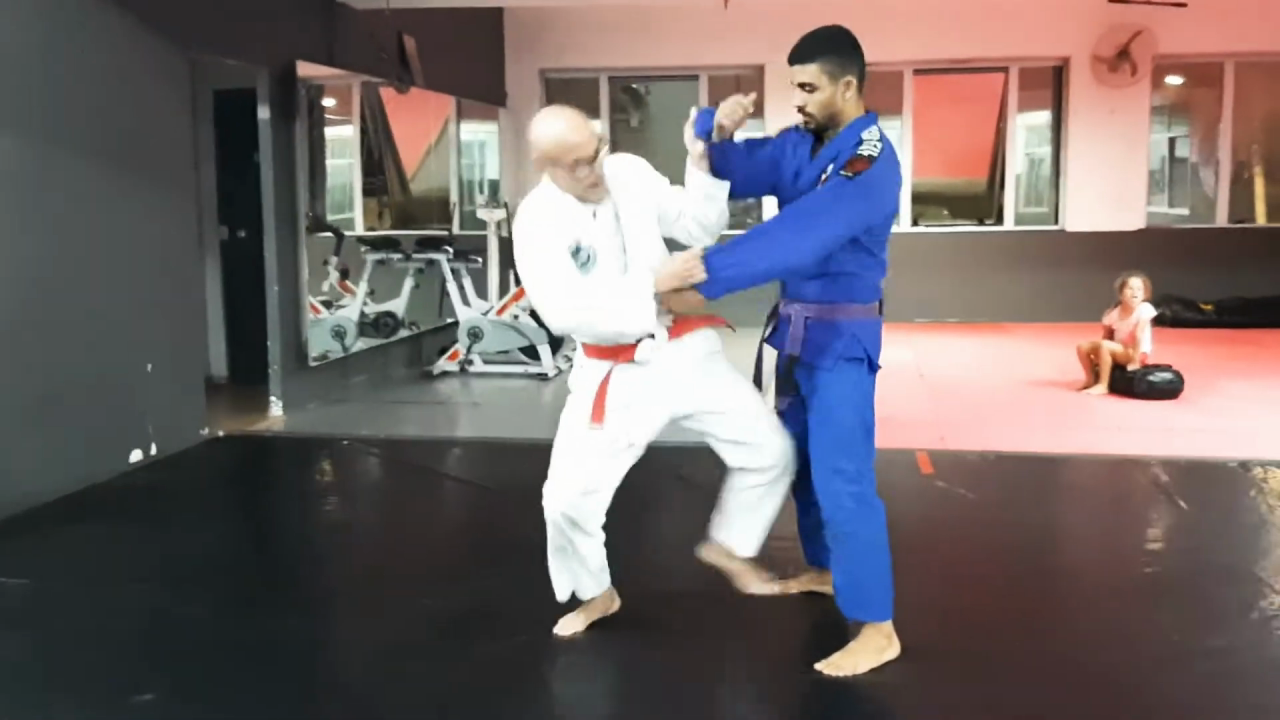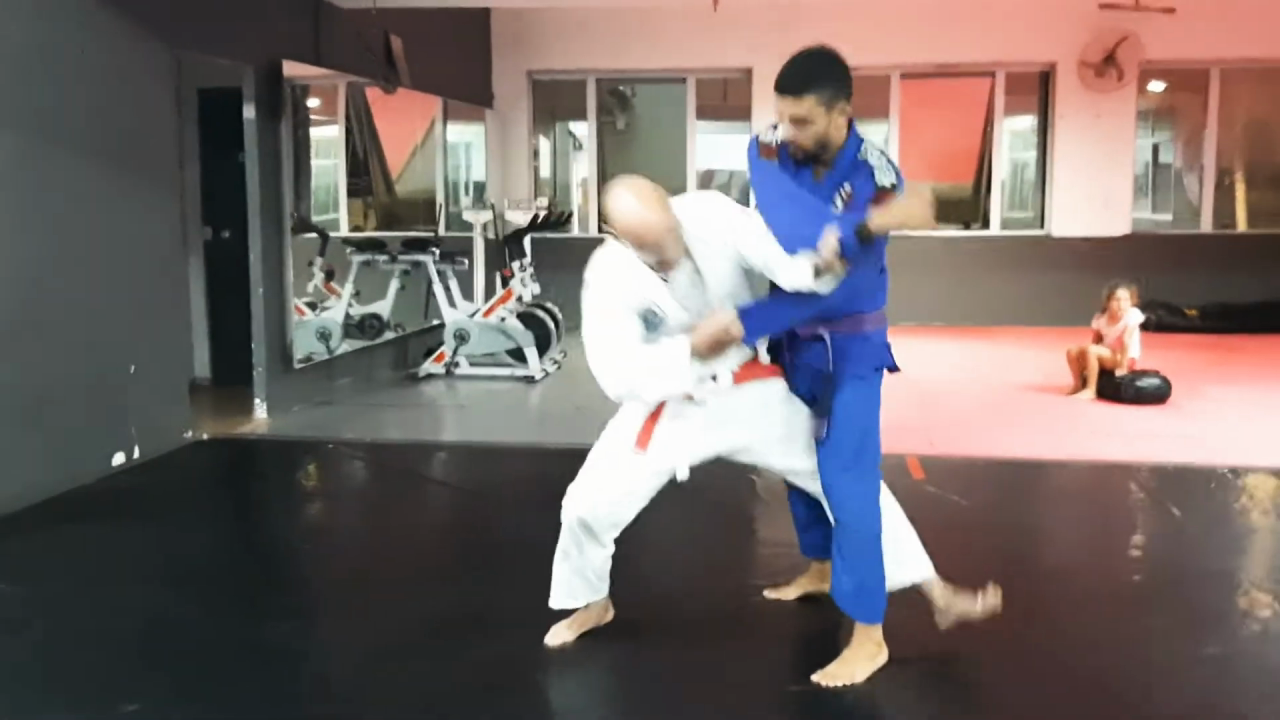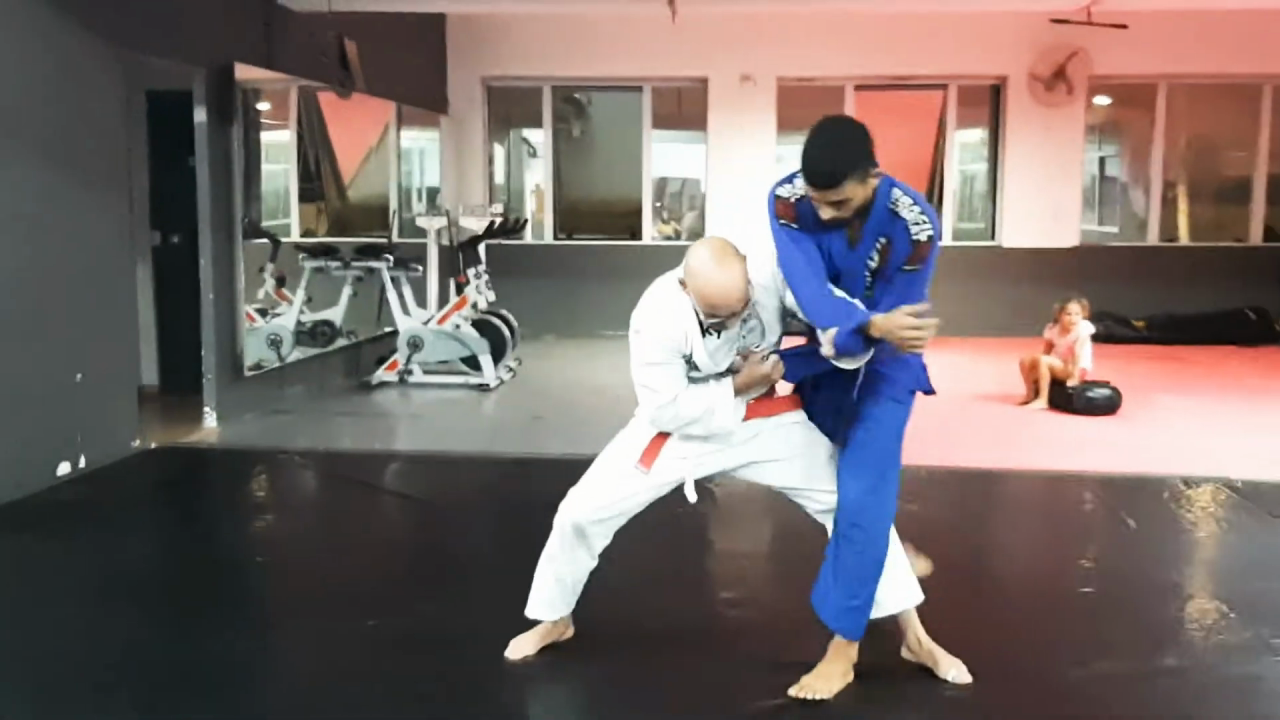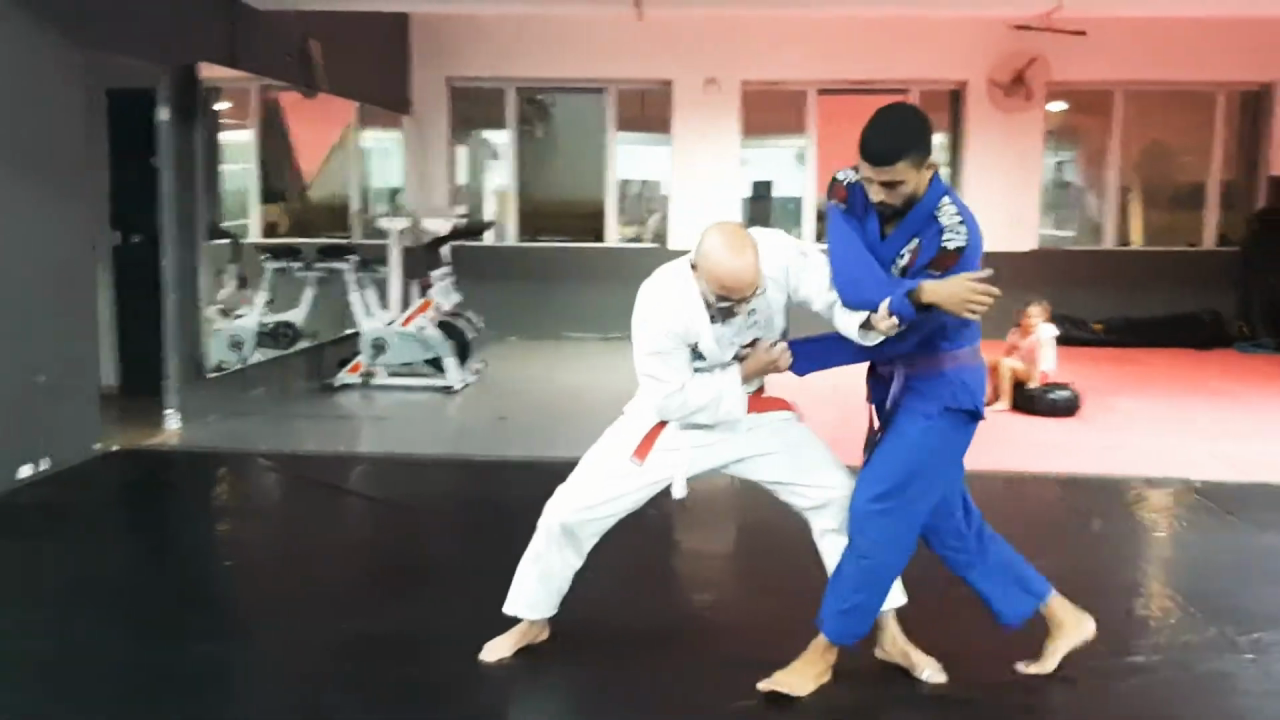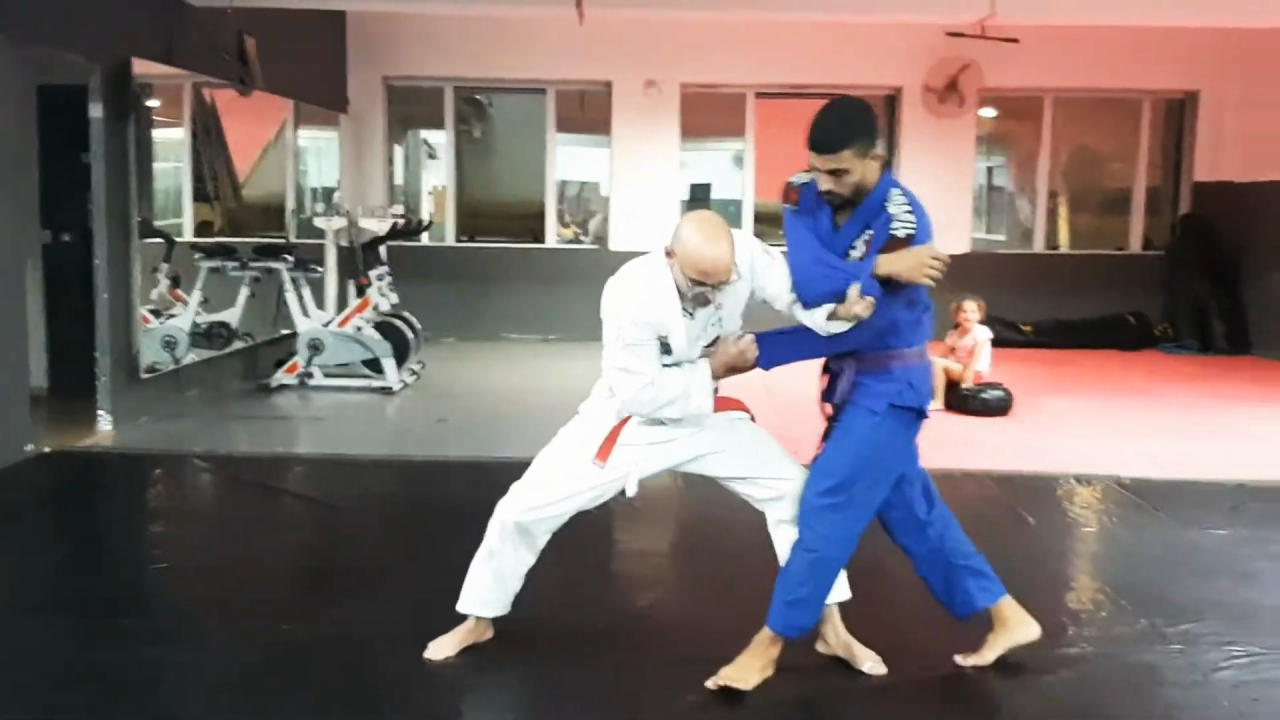
dt=0.3s
person 1, frame 1
left shoulder: (871, 163)
right shoulder: (802, 142)
left elbow: (798, 240)
right elbow: (736, 172)
left wrist: (701, 272)
right wrist: (719, 127)
left hip: (841, 337)
right hip: (796, 330)
left knee: (842, 478)
right knee: (802, 462)
left ankle: (877, 630)
right ankle: (824, 567)
person 1, frame 2
left shoulder: (878, 178)
right shoulder: (769, 153)
left elbow: (834, 284)
right elbow: (795, 232)
left wrist: (744, 324)
right wrist: (865, 222)
left hip: (847, 345)
right hip: (791, 339)
left knee: (846, 476)
left ankle: (868, 635)
right ankle: (825, 566)
person 1, frame 3
left shoulder: (914, 228)
right shoulder: (789, 203)
left elbow: (869, 343)
right elbow: (814, 297)
left wrist: (778, 371)
right wrist: (870, 323)
left hip: (882, 371)
right hip: (824, 364)
left knee: (861, 499)
left ankle: (842, 653)
right ankle: (887, 566)
person 1, frame 4
left shoulder: (953, 235)
right shoulder: (848, 191)
left elbow: (891, 337)
right elbow: (854, 287)
left wrist: (791, 356)
right wrist: (921, 295)
left hip: (938, 387)
right hip: (893, 381)
left knee: (878, 511)
right knee: (942, 517)
left ankle: (825, 651)
right ankle: (1059, 615)
person 1, frame 5
left shoulder: (903, 223)
right shoulder: (808, 197)
left elbow: (855, 328)
right elbow: (811, 286)
left wrist: (758, 351)
right wrist: (874, 270)
left hip: (888, 382)
right hip: (857, 379)
left knee: (828, 507)
right knee: (908, 507)
left ankle: (769, 644)
right ankle: (1007, 615)
person 2, frame 1
left shoulder: (630, 174)
right shoulder: (535, 222)
left elbow: (701, 229)
right elbow: (565, 308)
left wrist: (701, 162)
right wrist: (653, 284)
left hip: (684, 351)
right hip: (613, 373)
left knee: (769, 449)
right knee: (571, 499)
left ankle: (727, 547)
right ankle: (596, 594)
person 2, frame 2
left shoulder: (709, 214)
right shoulder: (608, 277)
left elbow: (787, 264)
right elbow: (621, 377)
left wrist: (822, 261)
right wrist: (693, 348)
left hip: (746, 391)
right hip: (669, 402)
right knee: (590, 504)
left ankle: (934, 592)
right ankle: (592, 604)
person 2, frame 3
left shoulder: (769, 266)
right shoulder: (657, 317)
right elbow: (667, 411)
right wrist: (738, 384)
left hip: (762, 416)
right hip: (680, 425)
right knee: (586, 511)
left ankle: (913, 635)
right ankle: (552, 620)
person 2, frame 4
left shoulder: (776, 253)
right shoulder: (661, 302)
left elbow: (837, 290)
right elbow: (671, 399)
left wrist: (871, 317)
right wrist: (744, 372)
left hip: (749, 414)
right hip: (671, 419)
left knee: (839, 496)
right knee: (574, 509)
left ankle: (891, 637)
right ankle: (532, 622)
person 2, frame 5
left shoulder: (743, 257)
right shoulder: (633, 292)
left elbow: (799, 296)
right elbow: (637, 394)
left wrist: (846, 307)
right wrist: (713, 368)
left hip: (710, 415)
right hip: (626, 416)
left knee: (798, 492)
right knee: (528, 507)
left ankle: (831, 629)
right ankle: (479, 622)
